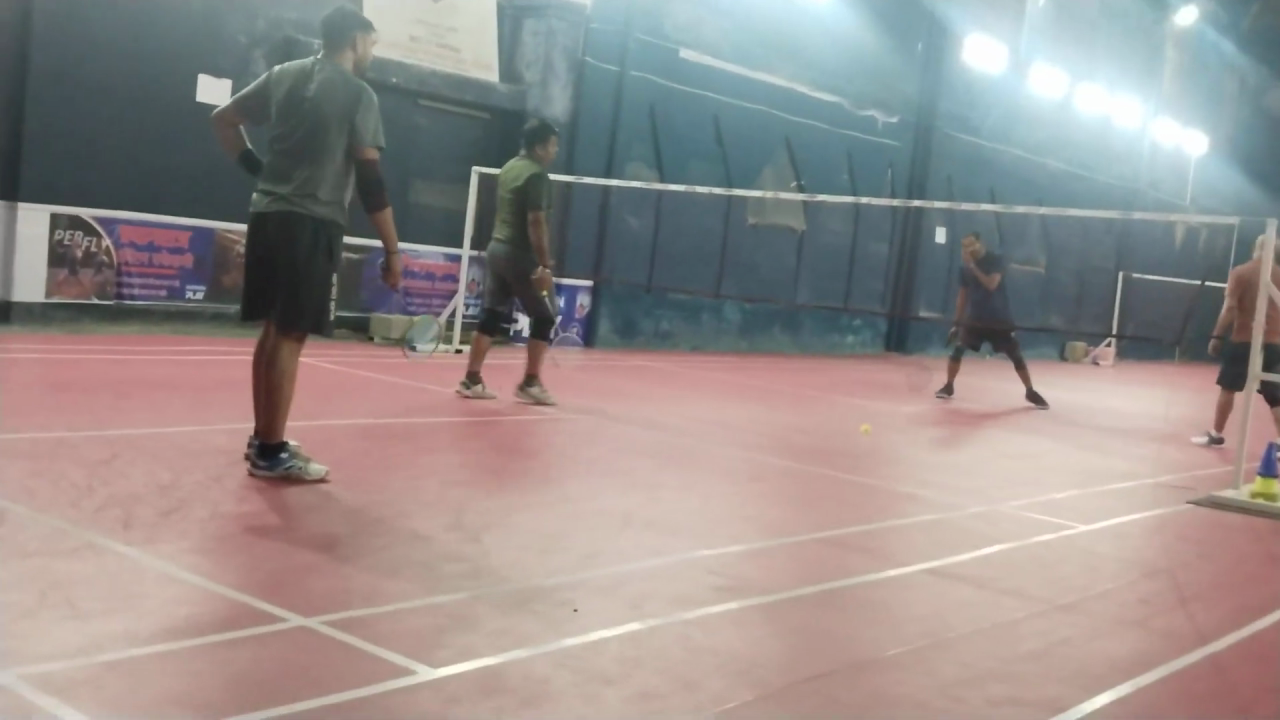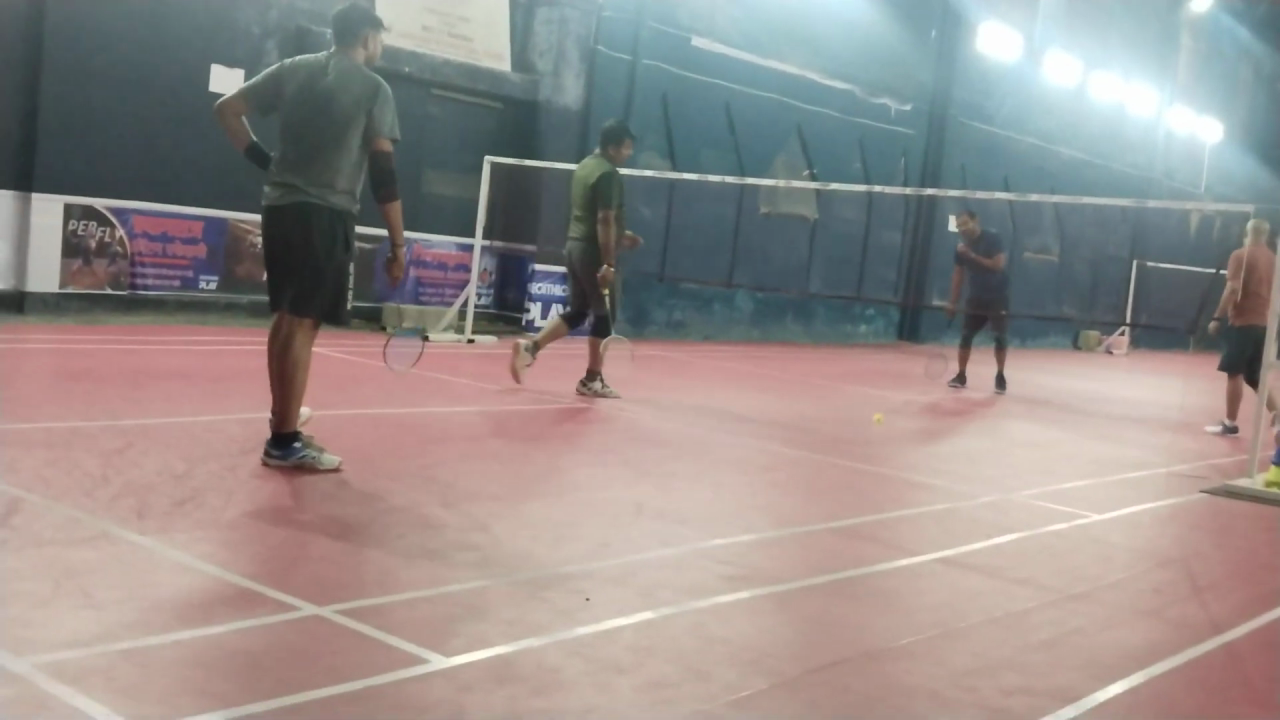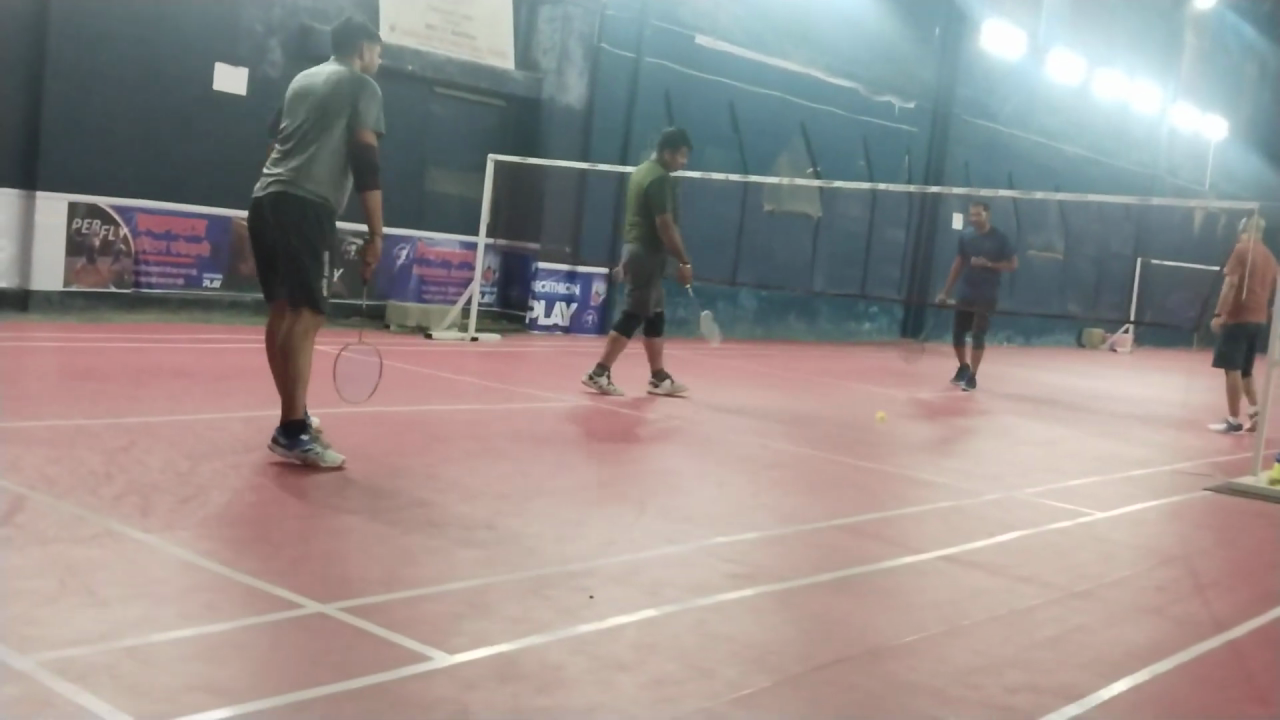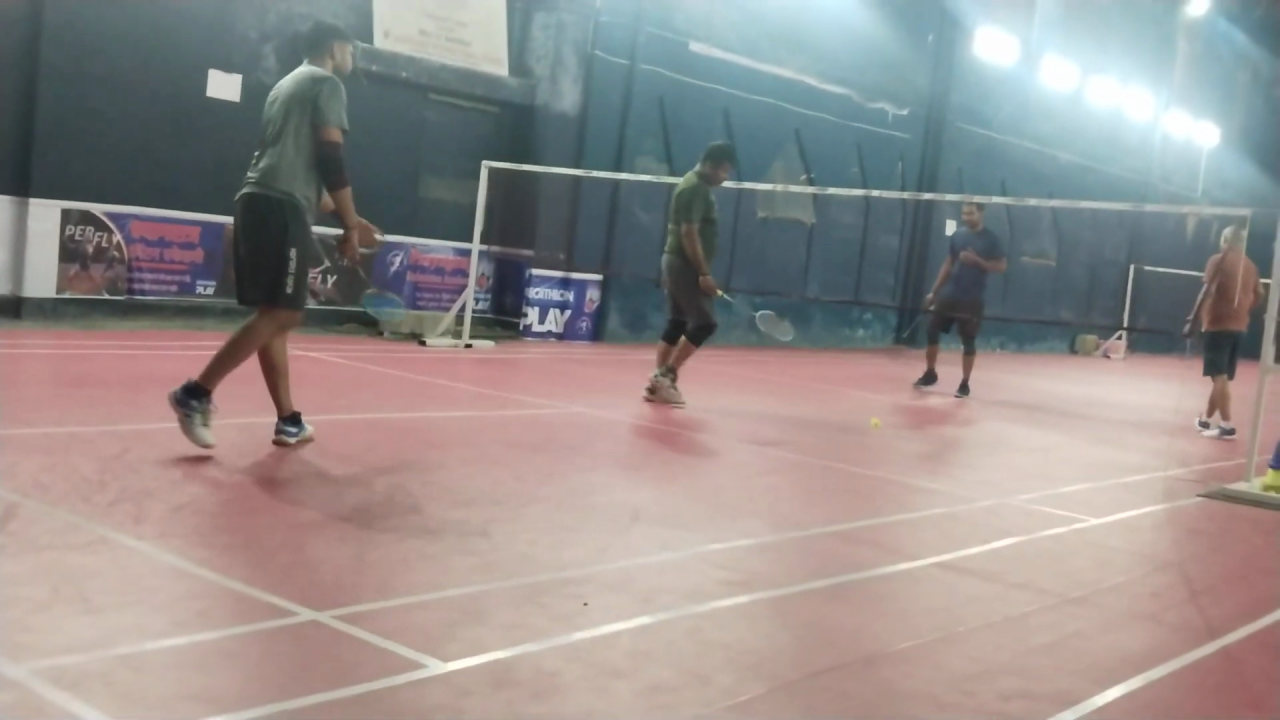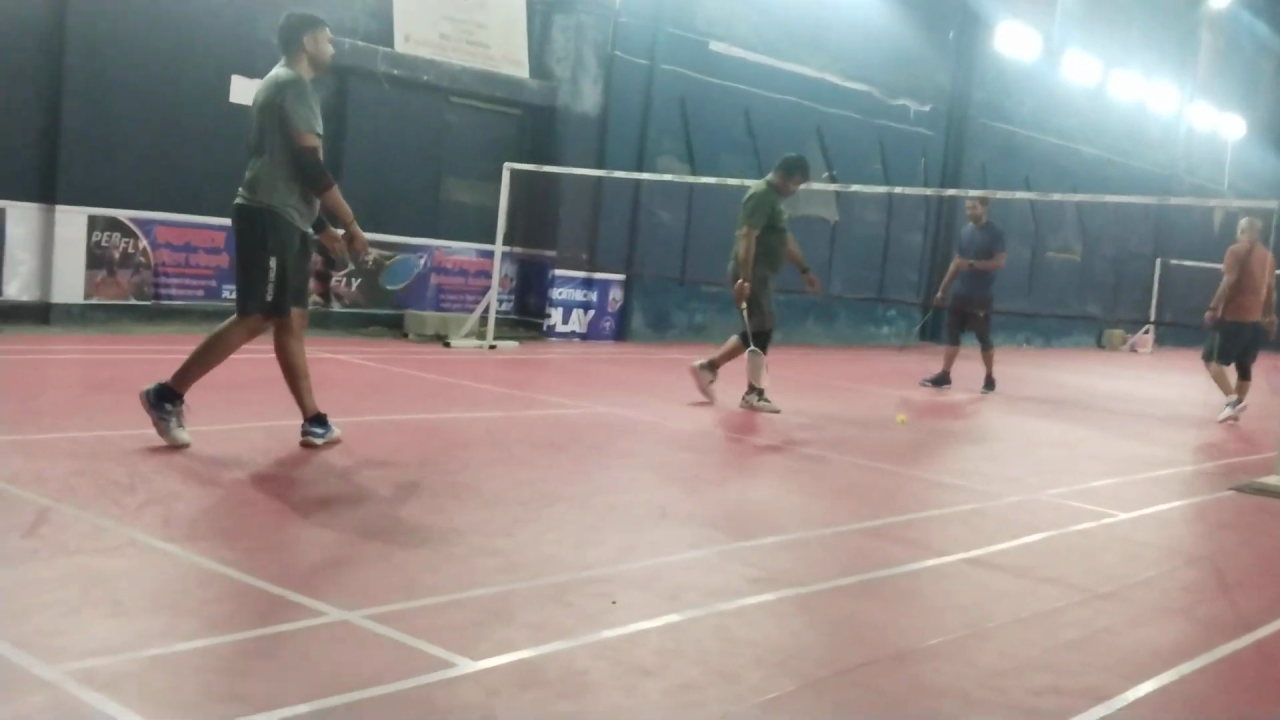
dt=0.3s
person 1, frame 1
left shoulder: (283, 76)
right shoulder: (358, 94)
left elbow: (223, 119)
right elbow: (369, 179)
right wrist: (392, 251)
left hip: (266, 215)
right hip: (311, 225)
left knee: (273, 332)
right knee: (290, 337)
left ankle: (262, 437)
right ankle: (271, 453)
person 1, frame 2
left shoulder: (292, 69)
right shoulder: (374, 89)
left elbow: (227, 109)
right elbow: (383, 173)
left wrist: (262, 159)
right wrist: (397, 244)
left hip: (278, 207)
right hip: (326, 215)
left knee: (287, 316)
right knee: (303, 324)
left ankle: (283, 412)
right ankle: (284, 442)
person 1, frame 3
left shoulder: (301, 81)
right shoulder: (363, 87)
right elbow: (365, 163)
right wrist: (375, 235)
left hip: (266, 202)
right hip: (307, 207)
left knee: (283, 312)
right knee: (304, 315)
left ankle: (294, 415)
right ankle: (293, 432)
person 1, frame 4
left shoulder: (286, 86)
right shoulder: (326, 84)
right elbow: (330, 161)
left wrist: (349, 219)
right wrist: (350, 228)
left hip: (262, 204)
right hip: (279, 208)
left knee: (278, 314)
right knee: (279, 313)
left ankle: (289, 420)
right ankle: (195, 394)
person 1, frame 5
left shoulder: (280, 84)
right shoulder: (293, 85)
right elbow: (311, 166)
left wrist: (323, 226)
right wrist: (351, 223)
left hip: (285, 221)
right hip: (269, 218)
left knee: (291, 321)
right knee: (254, 320)
left ankle: (314, 422)
right ankle: (167, 395)
person 2, frame 1
left shoulder: (509, 169)
right shoulder: (536, 175)
right elbow: (536, 223)
right wrist: (545, 265)
left hip: (498, 248)
right hip: (520, 254)
left knee: (491, 316)
right knee: (545, 318)
left ankle: (472, 380)
right ankle: (530, 383)
person 2, frame 2
left shoulder: (585, 166)
right shoulder: (609, 175)
right elbow: (605, 222)
left wrist: (621, 235)
right wrist: (610, 264)
left hip: (576, 245)
right hip: (593, 250)
left knee: (576, 312)
right knee: (603, 315)
left ankle: (529, 347)
right ankle: (592, 380)
person 2, frame 3
left shoulder: (642, 171)
right shoulder: (661, 179)
right elbow: (666, 226)
left wrist: (626, 260)
right wrist: (684, 262)
left hip: (635, 249)
right hip: (648, 253)
left knee: (655, 316)
right knee: (633, 316)
left ankle: (659, 377)
right ankle: (599, 373)
person 2, frame 4
left shoulder: (700, 187)
right shoulder: (694, 189)
right elbow: (689, 234)
left wrist: (702, 271)
right wrist: (705, 273)
left hip: (680, 264)
right hip: (684, 265)
left knee: (677, 325)
right knee: (705, 323)
left ankle: (658, 385)
right ankle: (667, 374)
person 2, frame 5
left shoulder: (774, 197)
right shoulder: (762, 196)
left elbow: (784, 239)
right elbow: (746, 238)
left wrist: (805, 270)
right wrist: (744, 278)
left hip: (759, 273)
right hip: (752, 273)
left knee: (756, 332)
right knee: (760, 332)
left ankle: (707, 367)
right ankle: (753, 393)
person 3, frame 1
left shoulder: (1240, 272)
left elbow: (1229, 307)
left wrist: (1217, 336)
left hip: (1243, 340)
left knee: (1227, 388)
left ankle: (1216, 435)
person 3, frame 2
left shoulder: (1240, 255)
right shoulder: (1273, 259)
left elbow: (1232, 289)
right elbow: (1272, 292)
left wrist: (1217, 318)
left hip: (1243, 323)
right hip: (1265, 324)
left knee: (1234, 374)
right knee: (1253, 377)
left ankle: (1230, 423)
right ankle: (1274, 414)
person 3, frame 3
left shoulder: (1239, 250)
right shoulder: (1269, 256)
left elbow: (1231, 284)
right elbow: (1273, 287)
left wrist: (1218, 313)
left hip: (1237, 318)
right hip: (1259, 319)
left knee: (1232, 370)
right knee: (1244, 370)
left ankle: (1234, 421)
right ankle: (1255, 410)
person 3, frame 4
left shoulder: (1218, 260)
right shoulder: (1250, 265)
left elbow: (1207, 292)
right elbow: (1259, 294)
left wrist: (1191, 319)
left hip: (1217, 326)
right hip: (1238, 327)
left knee: (1219, 376)
right knee: (1222, 375)
left ankle: (1226, 425)
right ankle: (1206, 418)
person 3, frame 5
left shoulder: (1236, 250)
right shoulder: (1268, 256)
left elbow: (1229, 282)
right elbow: (1270, 289)
left wrist: (1212, 308)
right wrist: (1270, 315)
left hip: (1232, 317)
right hip: (1255, 319)
left knee: (1212, 359)
right knee: (1244, 367)
left ankle: (1232, 399)
right ankle: (1233, 408)
person 4, frame 1
left shoulder: (996, 260)
right shoulder: (965, 268)
left elbow: (991, 284)
right elbow: (962, 295)
left wrist: (973, 267)
right wrist: (956, 323)
left hip: (999, 318)
right hip: (975, 317)
left knee: (1016, 356)
right knee: (958, 348)
left ankle: (1031, 392)
right ankle: (948, 387)
person 4, frame 2
left shoulder: (992, 239)
right shoulder: (962, 246)
left elbow: (999, 264)
right elbow: (959, 274)
left wrist: (973, 255)
right wrist: (953, 303)
left hip: (997, 297)
right hip: (976, 298)
left knee: (999, 336)
right knee: (966, 336)
left ankle: (1000, 376)
right ankle: (961, 375)
person 4, frame 3
left shoulder: (1000, 238)
right shoulder: (966, 237)
left elbow: (1013, 265)
right elbow: (958, 264)
left wrist: (987, 264)
right wrist: (946, 291)
left hip: (986, 296)
right hip: (965, 294)
left knee: (977, 334)
right knee: (957, 334)
left ankle: (971, 377)
right ankle: (963, 367)
person 4, frame 4
left shoulder: (991, 240)
right shoulder: (957, 236)
left elbow: (1002, 267)
left wrist: (977, 260)
right wrist: (934, 291)
left hip: (972, 299)
right hip: (949, 295)
left knee: (968, 341)
right knee: (932, 332)
left ankle: (965, 383)
right ankle: (930, 373)
person 4, frame 5
left shoulder: (995, 233)
right shoulder: (965, 232)
left elbow: (999, 263)
left wrist: (971, 264)
right wrist: (943, 289)
left hip: (980, 295)
right hip: (960, 293)
left knee: (983, 337)
right knee: (952, 334)
left ankle: (989, 377)
right ankle: (944, 375)
